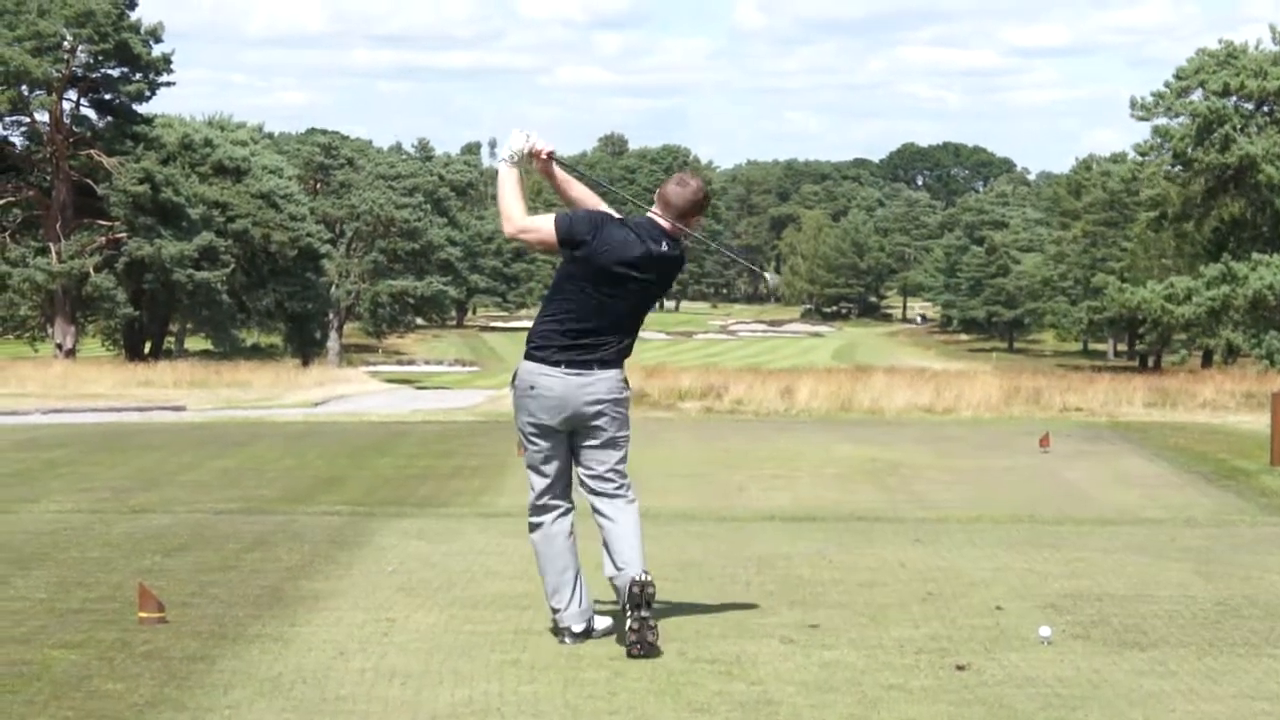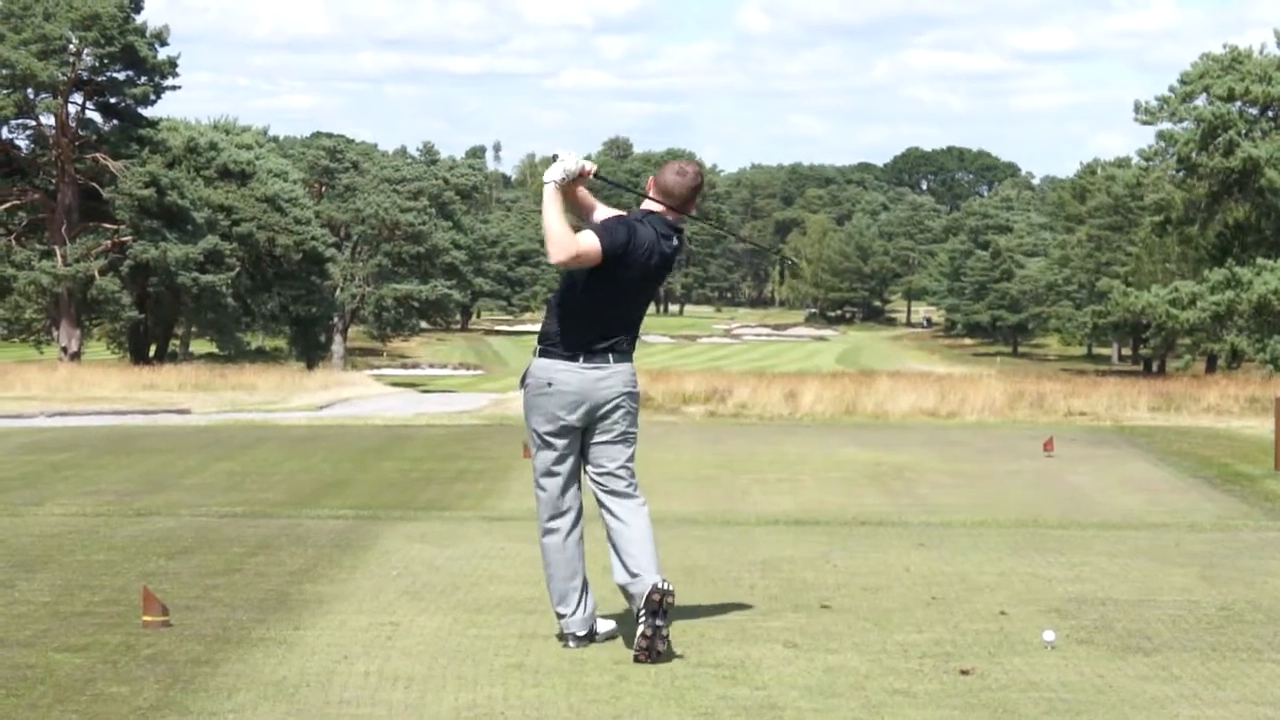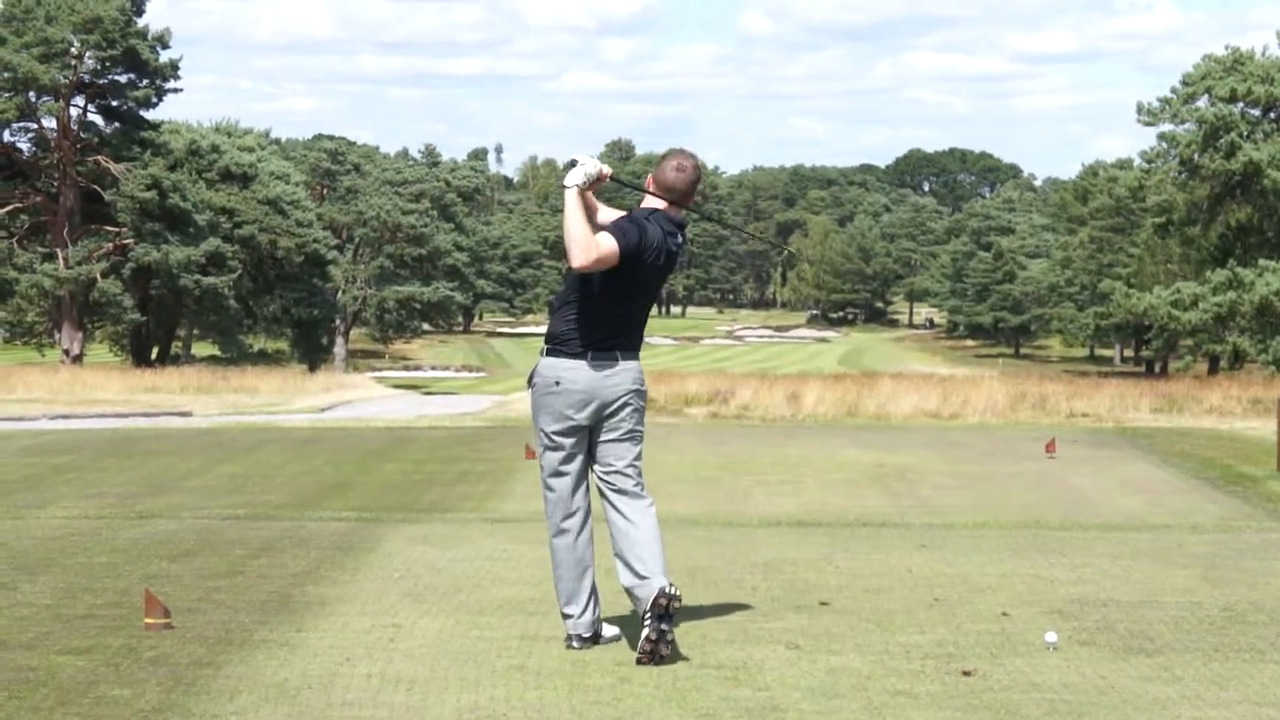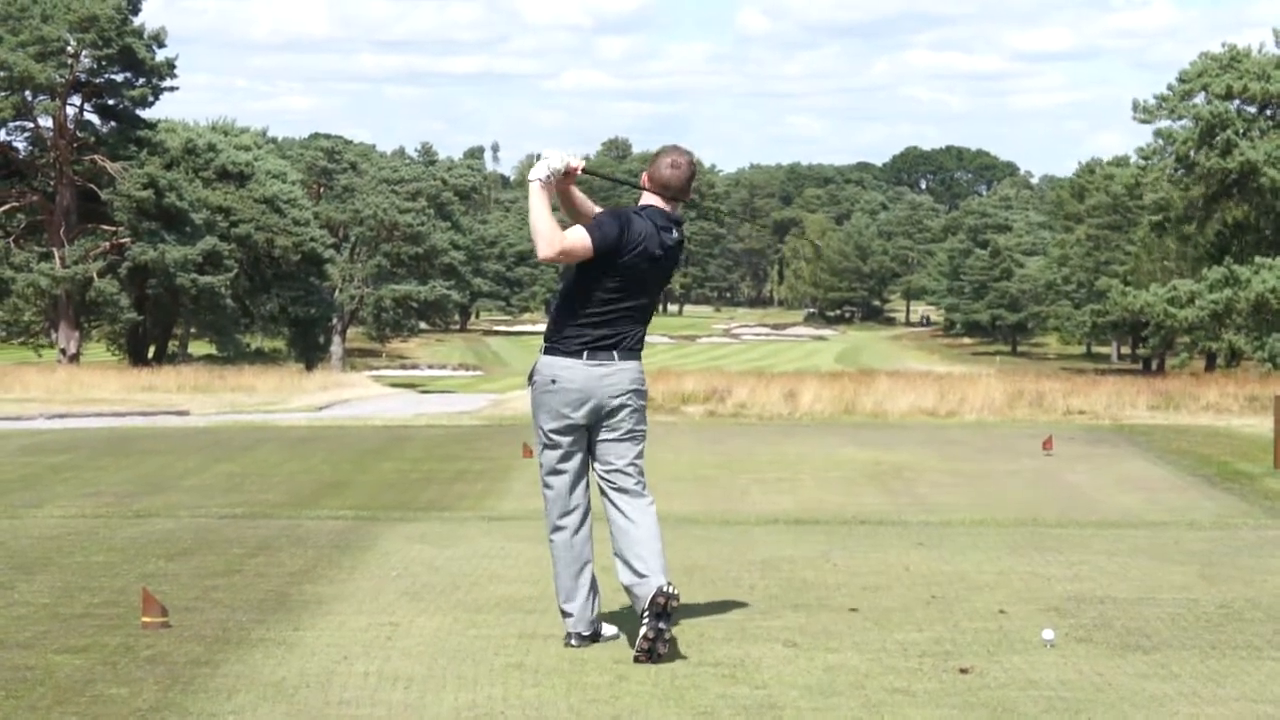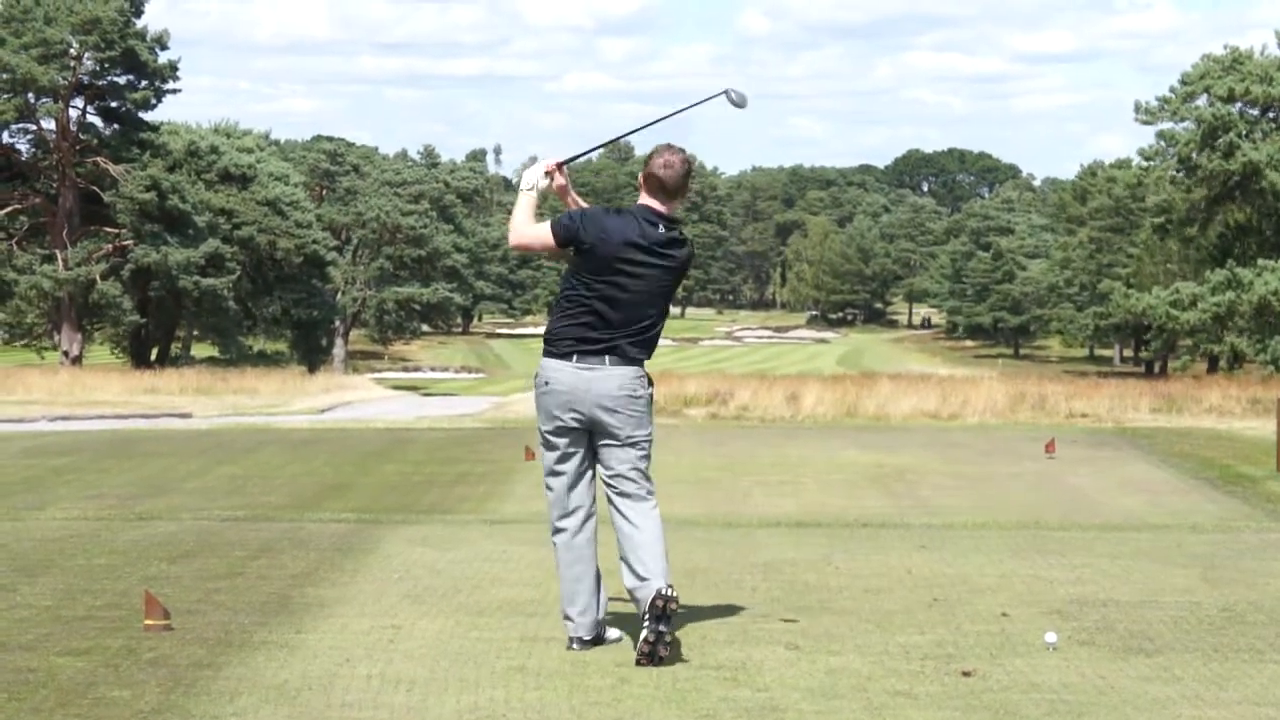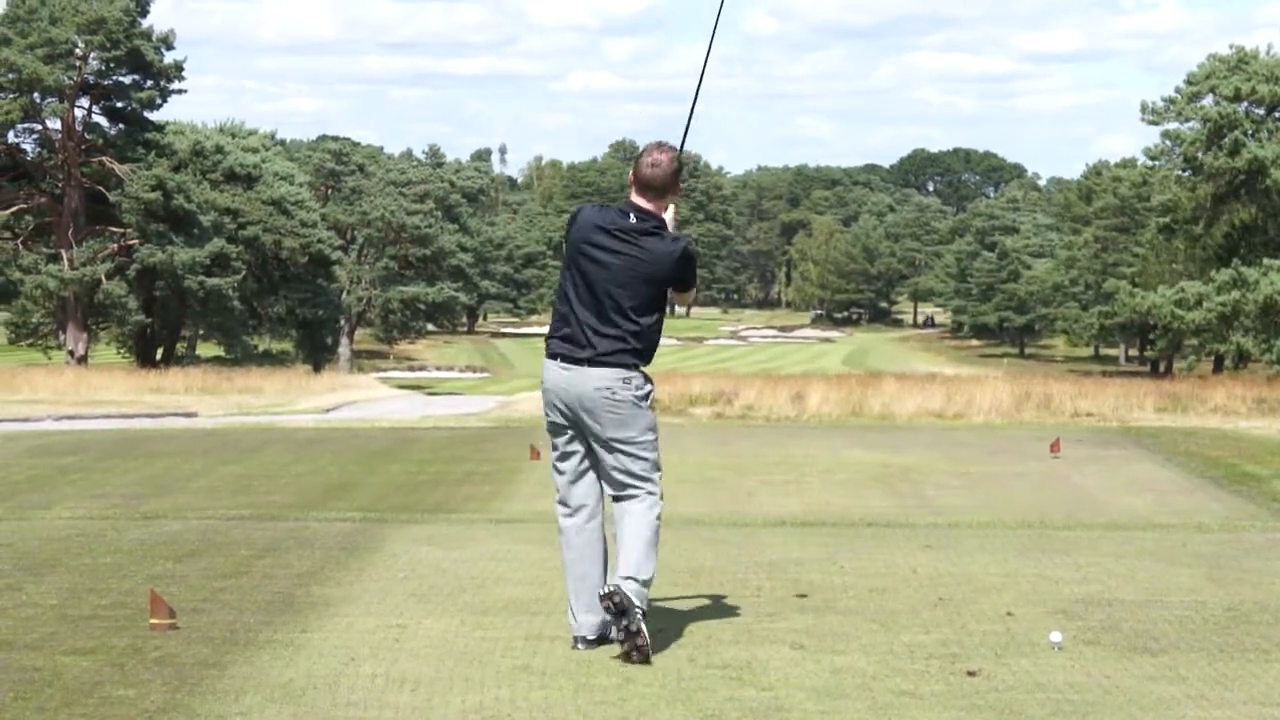
dt=0.3s
person 1, frame 1
left shoulder: (599, 232)
right shoulder: (672, 259)
left elbow: (515, 227)
left wrist: (511, 163)
right wrist: (548, 167)
left hip: (541, 378)
right hip: (602, 384)
left knee: (548, 502)
right knee: (611, 492)
left ankle: (571, 618)
right ankle: (633, 581)
person 1, frame 2
left shoulder: (626, 232)
right shoulder: (667, 242)
left elbow: (561, 252)
right elbow: (596, 212)
left wrist: (553, 184)
right wrist: (571, 184)
left hip: (557, 375)
right hip: (614, 378)
left knee: (557, 505)
right knee: (620, 492)
left ankle: (576, 621)
right ankle: (649, 589)
person 1, frame 3
left shoulder: (637, 229)
right shoulder: (667, 236)
left elbow: (582, 257)
right elbow: (598, 216)
left wrist: (574, 186)
right wrist: (582, 188)
left hip: (564, 373)
right hip: (621, 376)
left knee: (566, 504)
right knee: (626, 491)
left ankle: (581, 623)
right ankle: (655, 593)
person 1, frame 4
left shoulder: (624, 224)
right shoulder: (670, 240)
left elbow: (550, 249)
right elbow: (598, 225)
left wrist: (540, 182)
right wrist: (567, 187)
left hip: (564, 373)
right hip: (622, 375)
left knee: (565, 502)
right knee: (628, 491)
left ankle: (580, 621)
right ankle: (653, 591)
person 1, frame 5
left shoulder: (597, 225)
right shoulder: (681, 251)
left elbow: (518, 237)
left wrist: (531, 188)
right wrist: (567, 195)
left hip: (561, 376)
right hip: (622, 381)
left knee: (569, 506)
right knee: (634, 496)
left ankle: (584, 624)
right ankle: (655, 590)
person 1, frame 6
left shoulder: (585, 220)
right shoulder: (676, 251)
right elbow: (684, 295)
left hip: (560, 375)
right hip: (616, 383)
left knee: (577, 503)
right knee: (638, 493)
left ankle: (588, 623)
right ankle: (629, 588)
